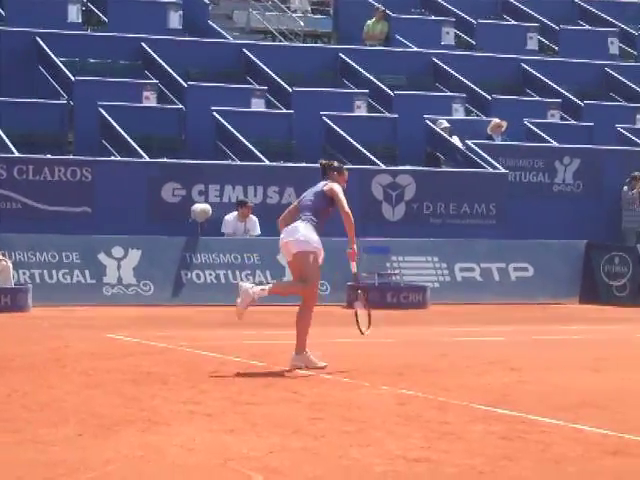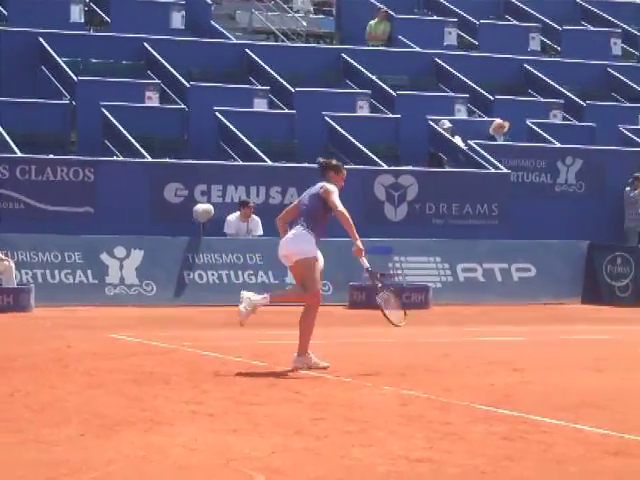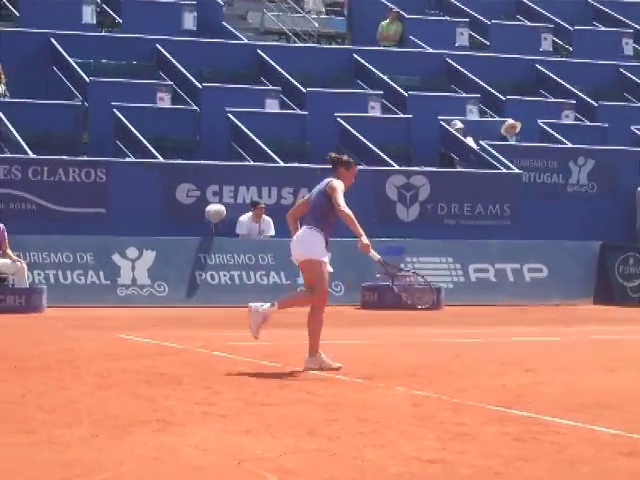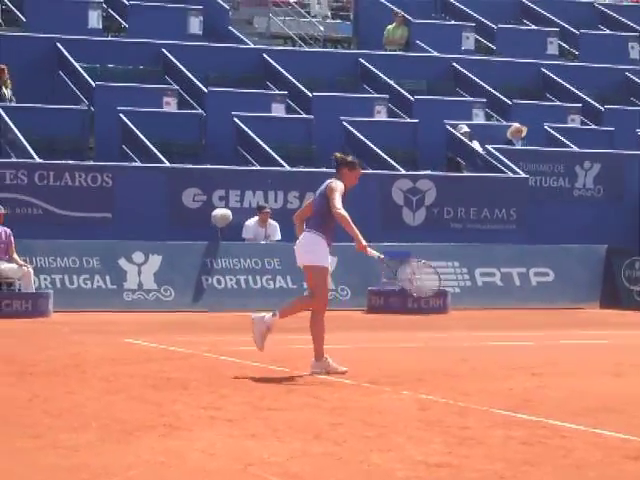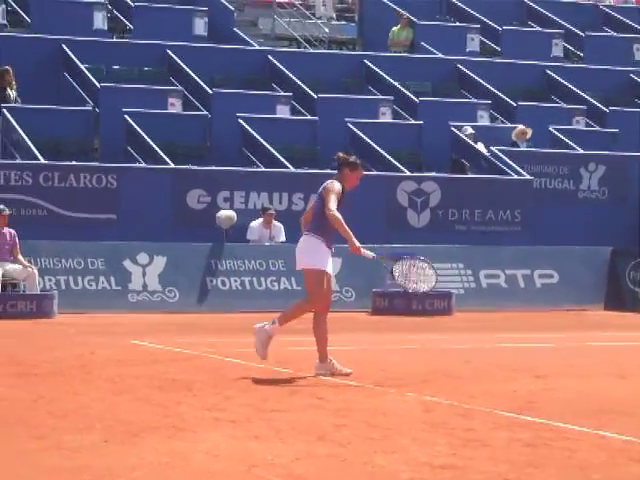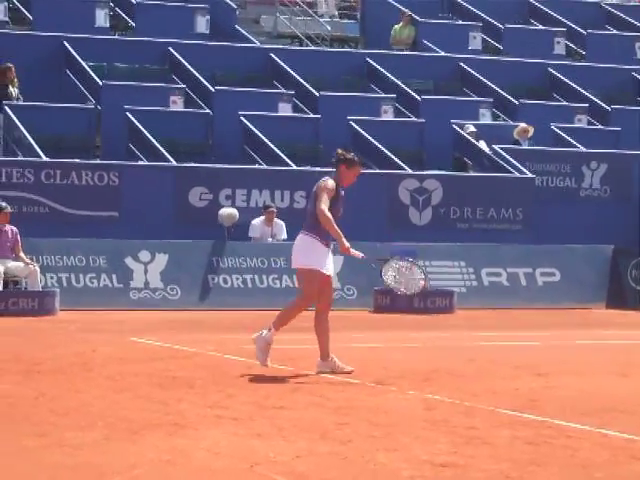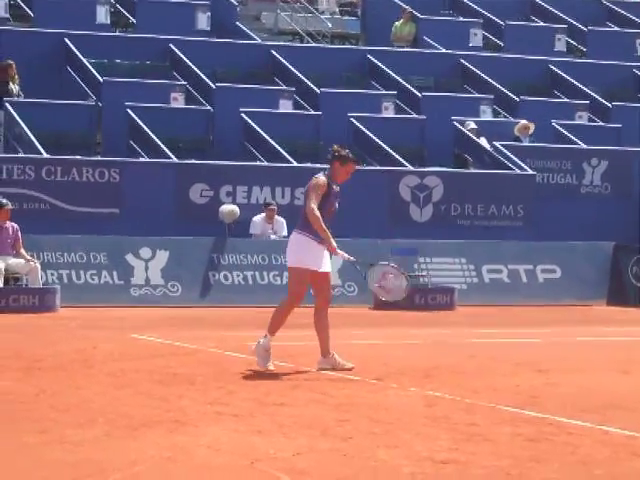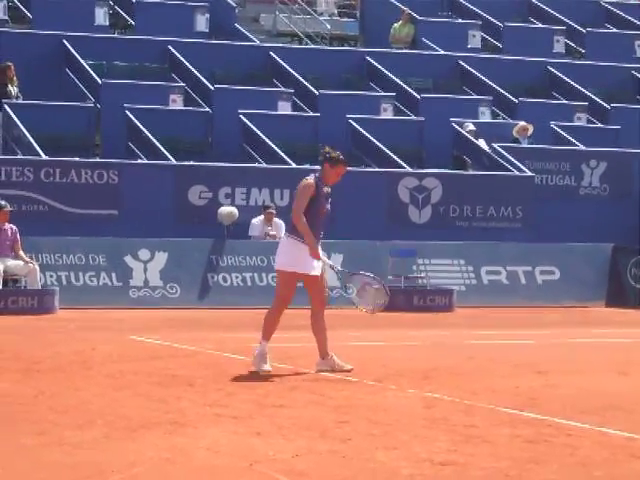
dt=0.1s
person 1, frame 1
left shoulder: (310, 193)
right shoulder: (331, 187)
left elbow: (282, 220)
right elbow: (346, 213)
right wrist: (352, 244)
left hip: (291, 236)
right hip: (304, 235)
left knee: (309, 298)
right knee: (310, 288)
left ankle: (300, 354)
right ankle: (255, 291)
person 1, frame 2
left shoulder: (308, 194)
right shoulder: (328, 188)
left elbow: (281, 219)
right elbow: (340, 211)
right wrist: (356, 240)
left hip: (290, 244)
right hip: (303, 240)
left knee: (313, 301)
right knee: (311, 296)
left ankle: (302, 356)
right ankle: (256, 300)
person 1, frame 3
left shoulder: (320, 189)
right shoulder: (335, 184)
left elbow: (292, 215)
right elbow: (342, 209)
left wrist: (298, 239)
right wrist: (361, 236)
left hip: (306, 240)
right hip: (312, 239)
left knee: (320, 301)
right knee: (318, 294)
left ankle: (314, 356)
right ankle: (265, 309)
person 1, frame 4
left shoulder: (325, 190)
right shoulder: (335, 184)
left elbow: (298, 217)
right elbow: (338, 211)
left wrist: (302, 242)
right wrist: (358, 237)
left hip: (314, 246)
right hip: (315, 244)
left knee: (320, 304)
right knee: (317, 300)
left ankle: (320, 360)
right ankle: (266, 320)
person 1, frame 5
left shoulder: (332, 190)
right shoulder: (334, 186)
left elbow: (305, 219)
right elbow: (331, 213)
right wrist: (352, 239)
left hip: (322, 250)
right hip: (314, 247)
left knee: (323, 308)
right knee: (312, 300)
left ankle: (324, 362)
right ankle: (266, 330)
person 1, frame 6
left shoulder: (335, 189)
right shoulder: (328, 183)
right elbow: (322, 211)
right wrist: (341, 240)
left hip: (321, 249)
right hip: (311, 246)
left knee: (324, 306)
right knee: (305, 300)
left ankle: (326, 360)
right ankle: (266, 337)
person 1, frame 7
left shoulder: (333, 188)
right shoulder: (320, 181)
right elbow: (311, 210)
right wrist: (329, 239)
left hip: (318, 250)
right hip: (304, 243)
left knee: (323, 303)
right knee: (295, 297)
left ankle: (327, 356)
right ankle: (264, 345)
person 1, frame 8
left shoulder: (326, 190)
right shoulder: (309, 184)
right elbow: (297, 213)
right wrist: (312, 243)
left hip: (311, 252)
right hip: (295, 246)
left knee: (319, 305)
right knee: (282, 302)
left ankle: (325, 358)
right ankle: (261, 352)
